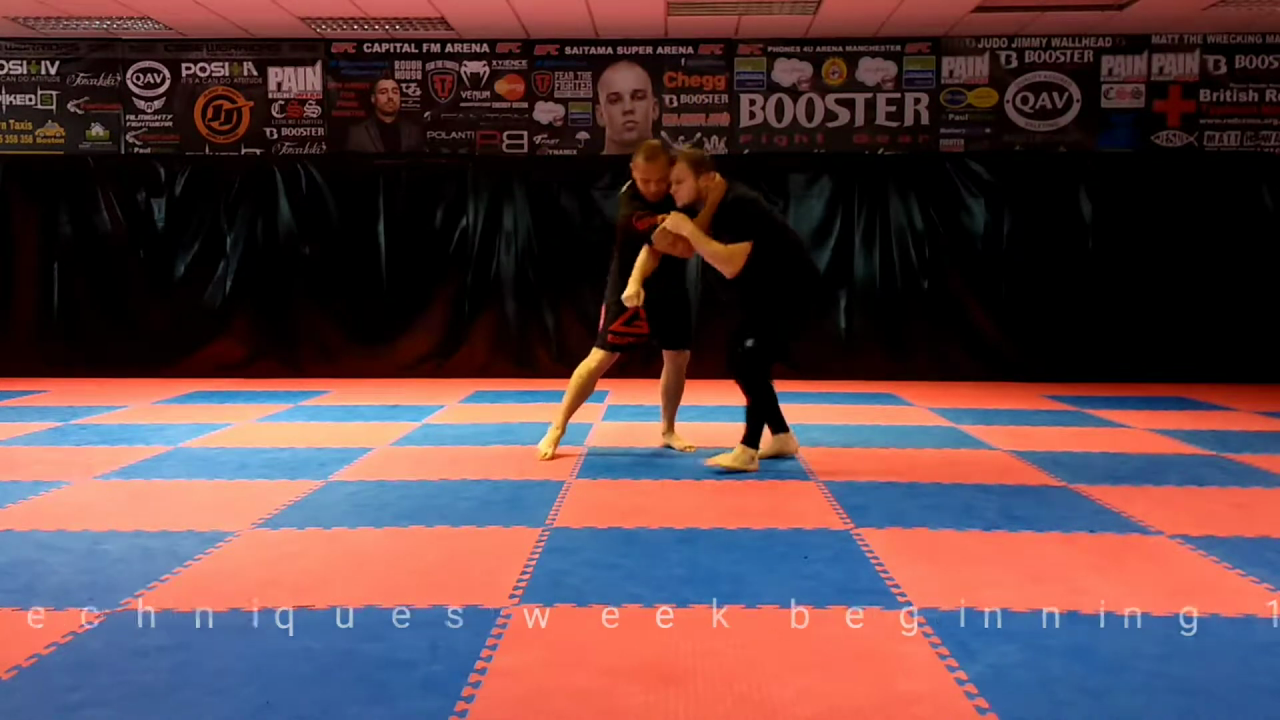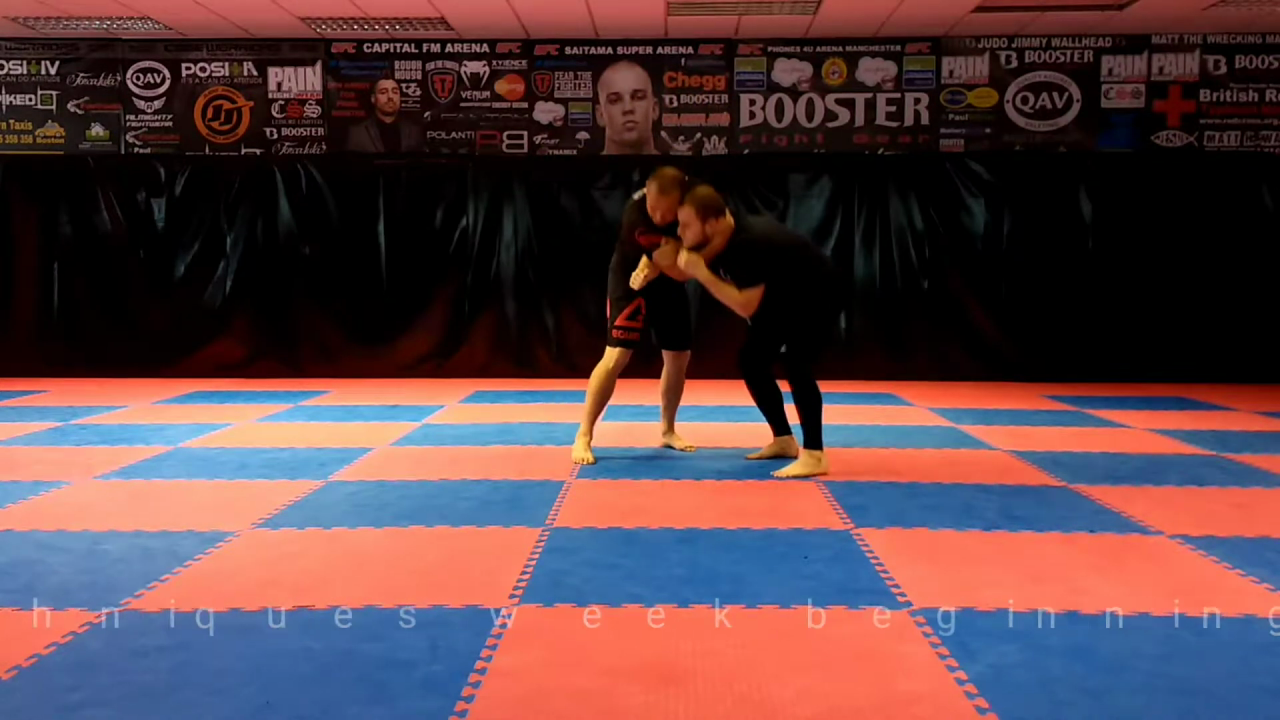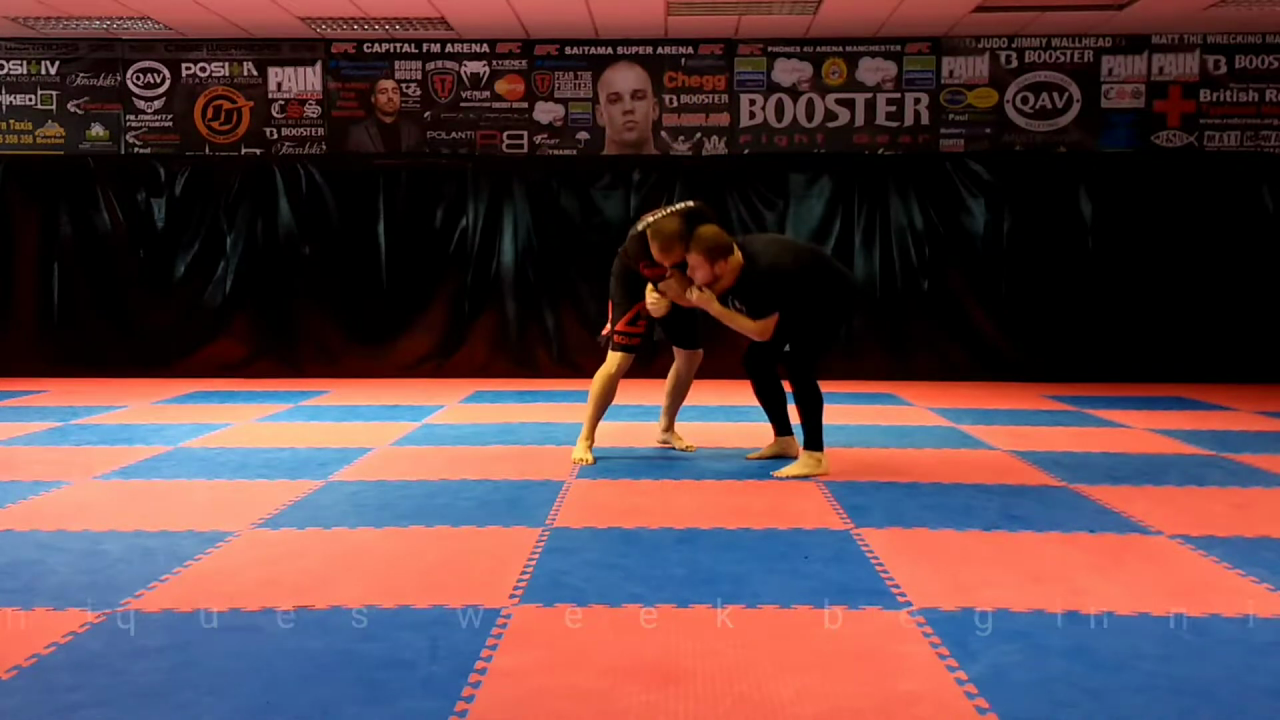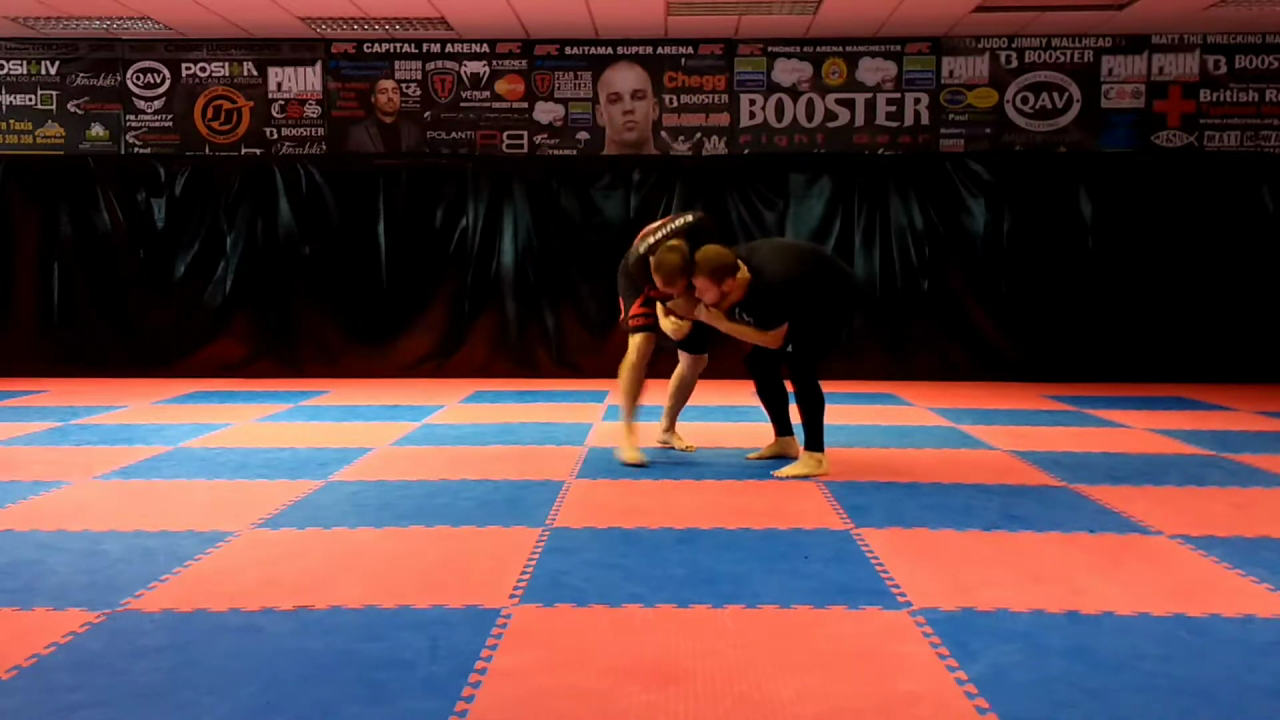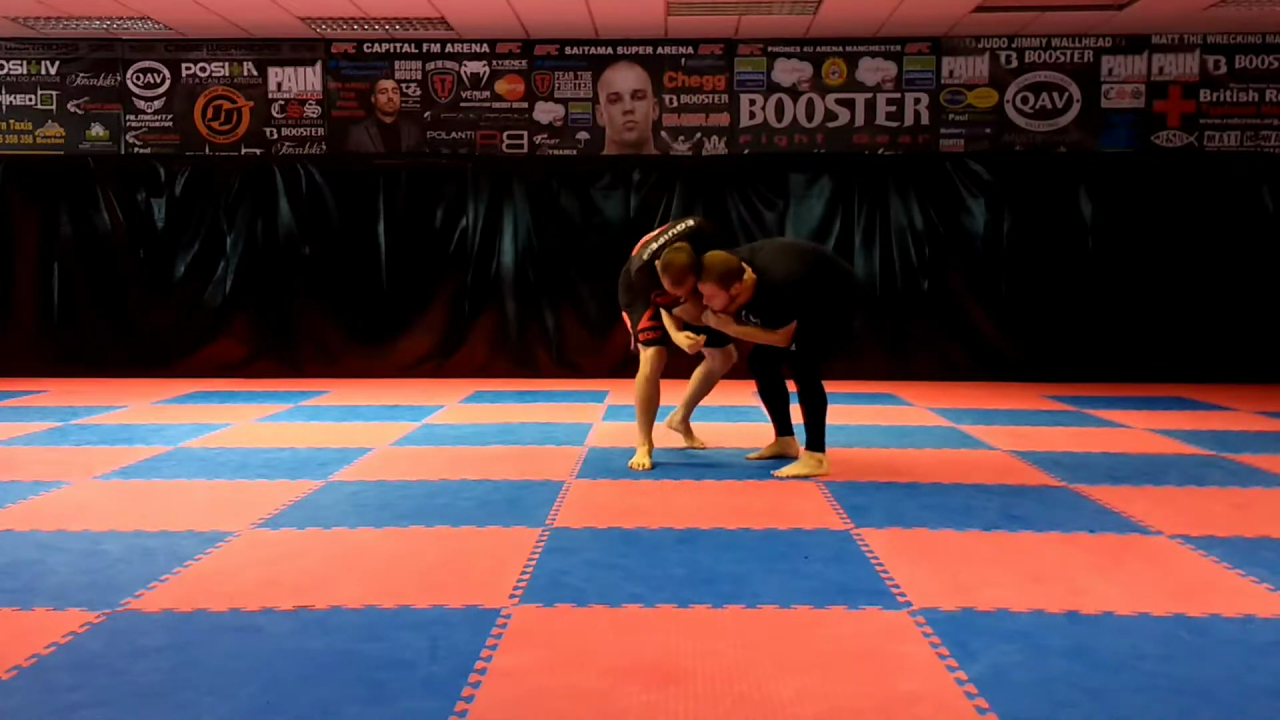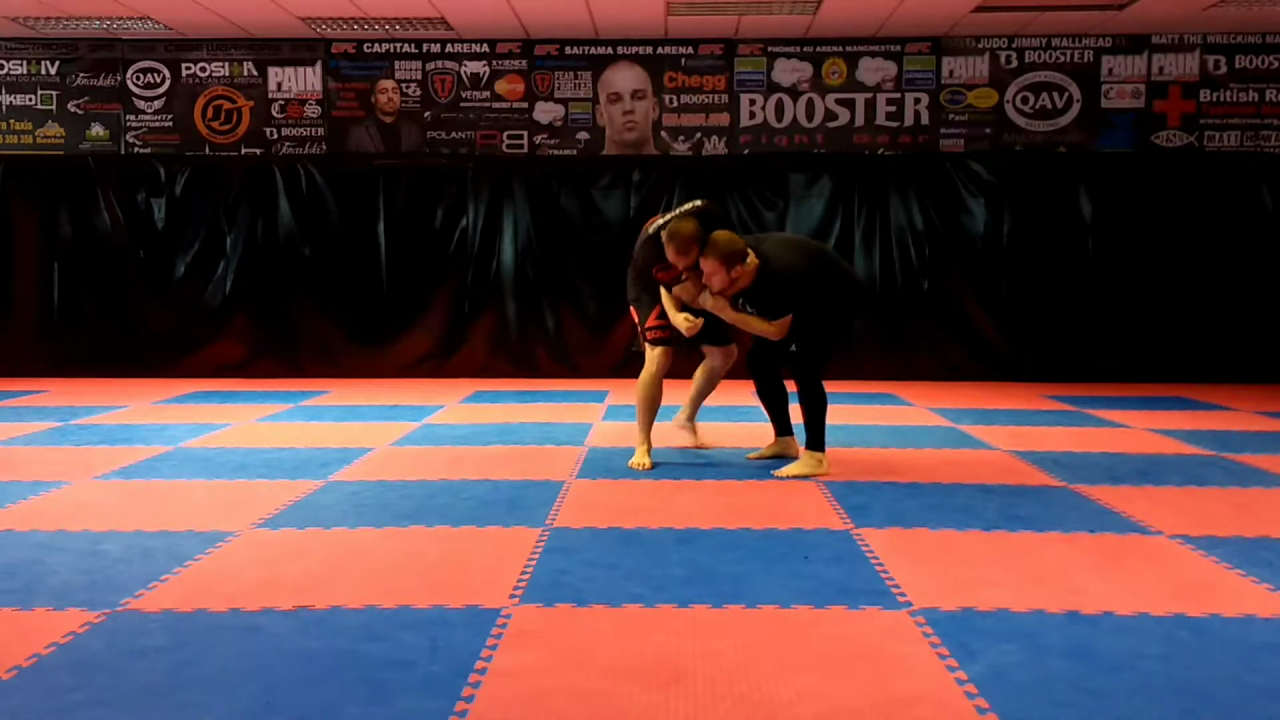
dt=0.2s
person 1, frame 1
right shoulder: (631, 205)
right elbow: (682, 248)
right wrist: (712, 202)
left hip: (671, 282)
right hip: (631, 282)
left knee: (678, 357)
right knee: (601, 358)
left ankle: (667, 431)
right ankle: (556, 430)
person 1, frame 2
right shoulder: (635, 217)
right elbow: (678, 271)
left hip: (667, 282)
right hip: (629, 277)
left knee: (679, 356)
right knee: (617, 357)
left ankle: (668, 430)
right ankle: (584, 437)
person 1, frame 3
left shoulder: (697, 217)
right shoulder: (638, 246)
right elbow: (685, 299)
left hip: (673, 286)
right hip: (632, 282)
left knee: (690, 355)
right knee: (618, 361)
left ankle: (667, 429)
right ankle: (586, 439)
person 1, frame 4
left shoulder: (698, 229)
right shoulder: (637, 266)
right elbow: (690, 310)
left hip: (687, 291)
right hip: (639, 284)
left knee: (695, 360)
right knee: (641, 345)
left ankle: (668, 429)
right ankle: (629, 433)
person 1, frame 5
left shoulder: (700, 234)
right shoulder: (643, 271)
right elbow: (689, 311)
left hip: (690, 298)
right hip: (641, 295)
left knee: (724, 357)
right knee: (652, 358)
left ankle: (680, 418)
right ankle: (644, 445)
person 1, frame 6
right shoulder: (648, 249)
right elbow: (695, 297)
left hip: (690, 289)
right hip: (650, 289)
left knee: (725, 355)
right knee: (658, 359)
left ankle: (687, 416)
right ankle: (643, 445)
person 2, frame 1
left shoulder: (739, 204)
left elbow: (731, 265)
left wrist: (690, 231)
right wrist: (674, 229)
left hip: (788, 289)
right hip: (757, 292)
left knee: (751, 363)
right knee: (741, 361)
left ankle: (748, 450)
right ankle: (782, 436)
person 2, frame 2
left shoulder: (752, 244)
right shoulder: (718, 239)
left elbow: (746, 307)
left wrist: (701, 274)
left hip: (815, 298)
right hip: (783, 298)
left knee: (796, 366)
right knee: (751, 361)
left ankle: (814, 454)
right ankle: (784, 439)
person 2, frame 3
left shoulder: (763, 275)
right shoulder: (728, 254)
left elbow: (762, 332)
left wrist: (712, 306)
left hip: (828, 299)
right hip: (796, 300)
left knee: (796, 363)
right knee: (756, 361)
left ankle: (814, 455)
right ankle: (785, 440)
person 2, frame 4
left shoulder: (770, 289)
right shoulder: (728, 264)
left elbow: (774, 340)
left wrist: (721, 324)
left hip: (831, 295)
right hip: (801, 295)
left knee: (799, 363)
right knee: (759, 361)
left ankle: (815, 456)
right ankle: (785, 440)
person 2, frame 5
left shoulder: (776, 290)
right shoulder: (735, 266)
left elbow: (783, 338)
left wrist: (730, 327)
left hip: (833, 296)
right hip: (804, 296)
left knee: (802, 363)
right knee: (760, 361)
left ankle: (815, 456)
right ankle: (785, 440)
person 2, frame 6
left shoulder: (777, 278)
right shoulder: (739, 254)
left elbow: (777, 331)
left wrist: (726, 312)
left hip: (832, 296)
right hip: (801, 300)
left knee: (803, 364)
right knee: (759, 360)
left ankle: (815, 457)
right ankle: (785, 441)
